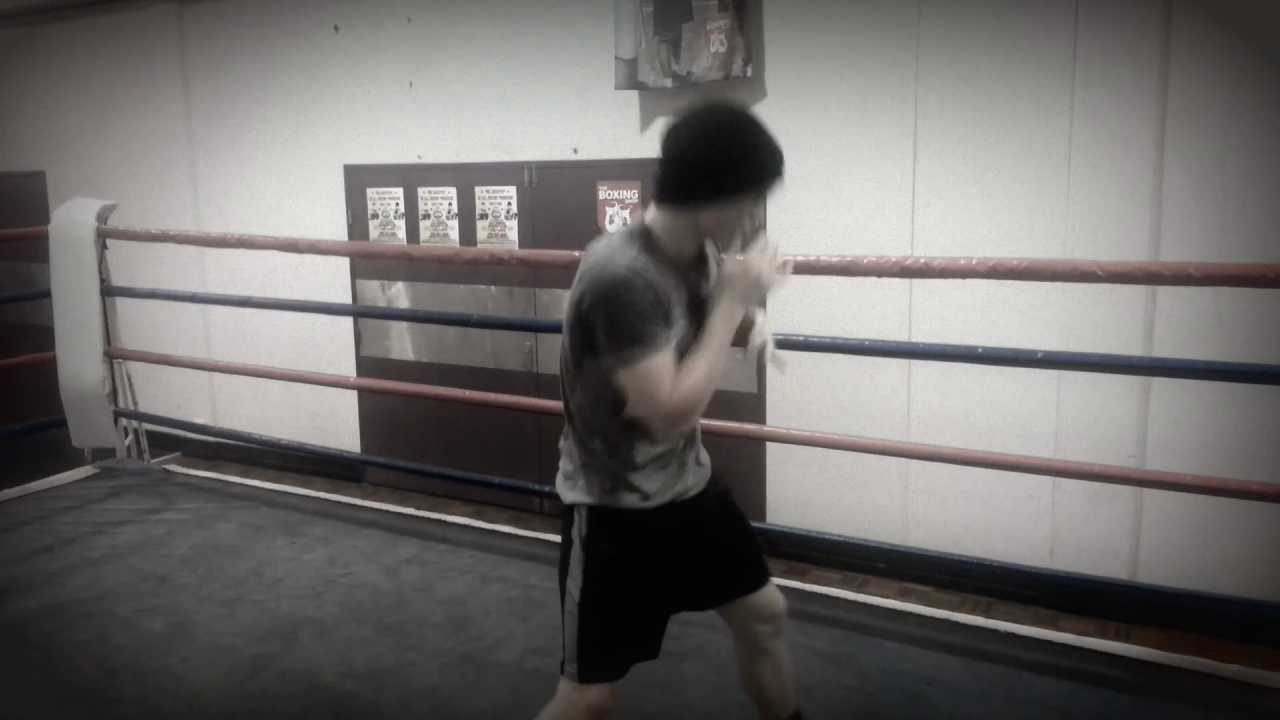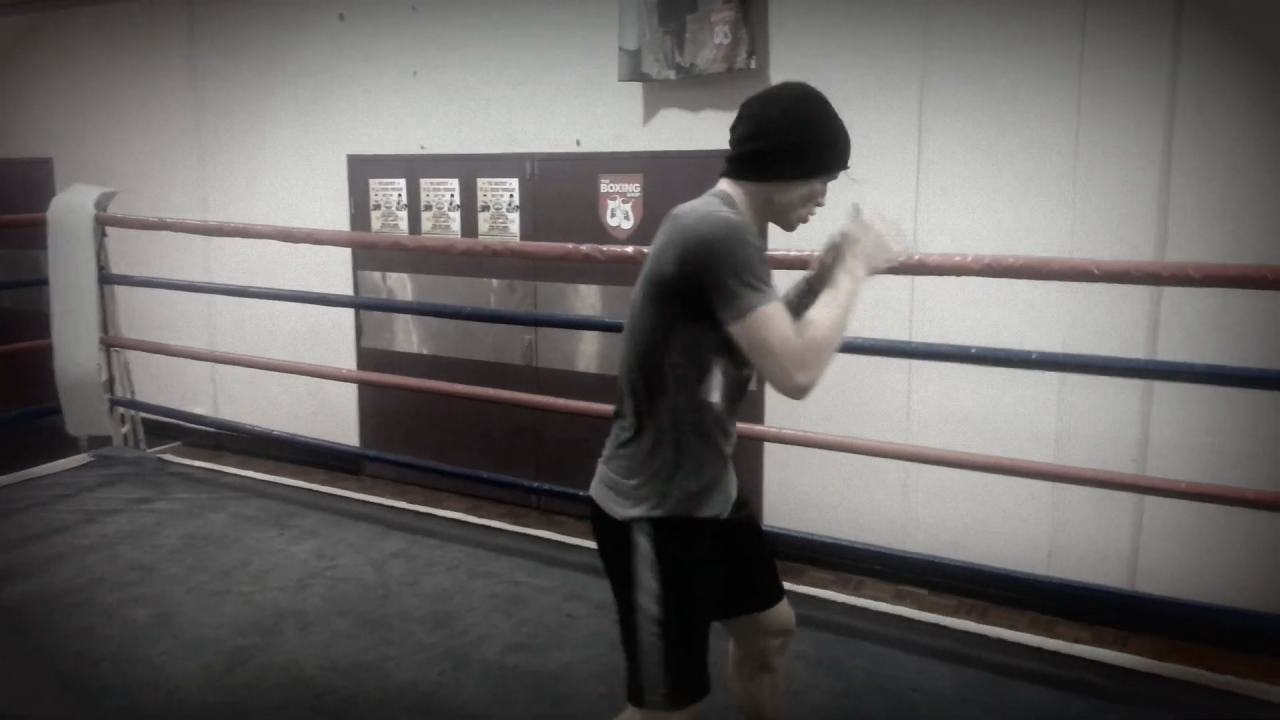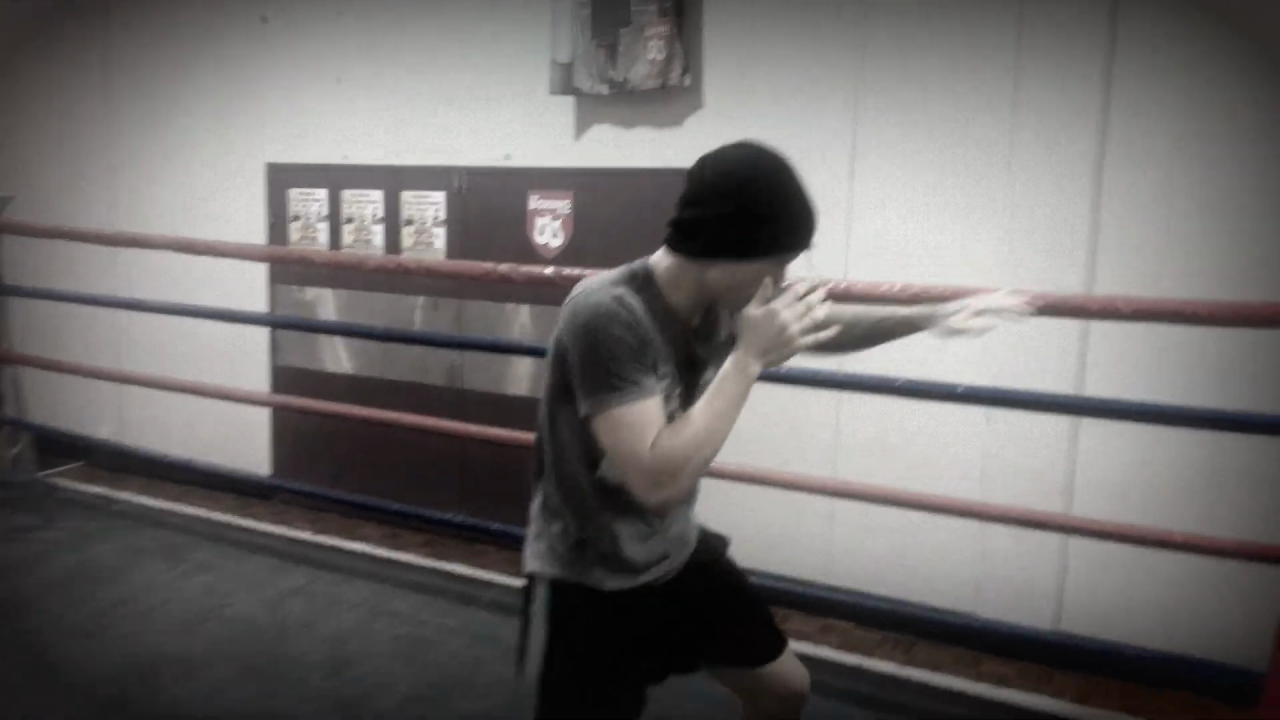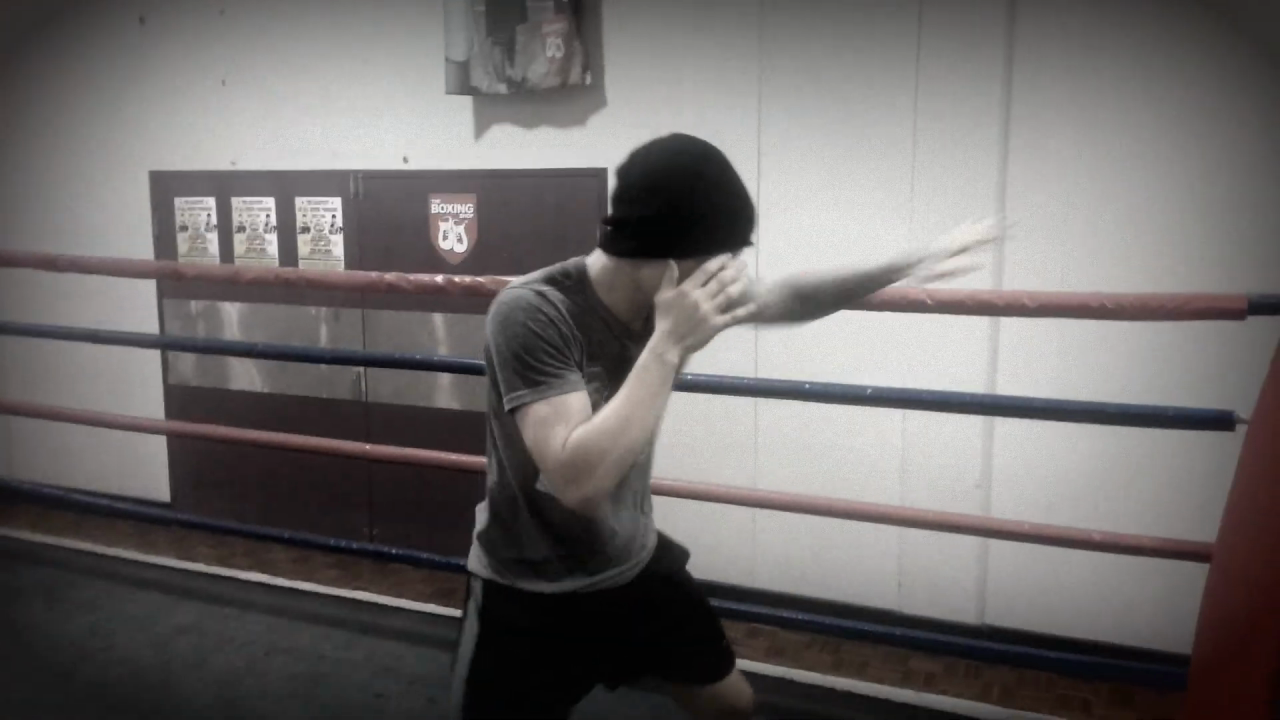
dt=0.5s
person 1, frame 1
left shoulder: (696, 249)
right shoulder: (621, 273)
right elbow: (670, 413)
left wrist: (737, 309)
right wrist: (732, 301)
left hip: (687, 483)
right hip: (613, 505)
left knee: (764, 614)
person 1, frame 2
left shoulder: (734, 229)
right shoulder: (714, 233)
left elbow: (763, 339)
right elbow: (794, 372)
left wrist: (823, 286)
right wrist: (852, 272)
left hip: (706, 493)
right hip: (654, 506)
left knee: (770, 627)
person 1, frame 3
left shoulder: (729, 297)
right shoulder: (603, 315)
left elbow: (821, 331)
right elbow: (656, 475)
left wrist: (935, 316)
right wrist: (749, 356)
left hip: (676, 553)
right hip: (583, 579)
person 1, frame 4
left shoulder: (697, 283)
right shoulder: (532, 313)
left elbow: (788, 298)
right elbow: (578, 481)
left wrist: (906, 264)
right wrist: (668, 345)
left hip: (629, 562)
right hip: (527, 589)
